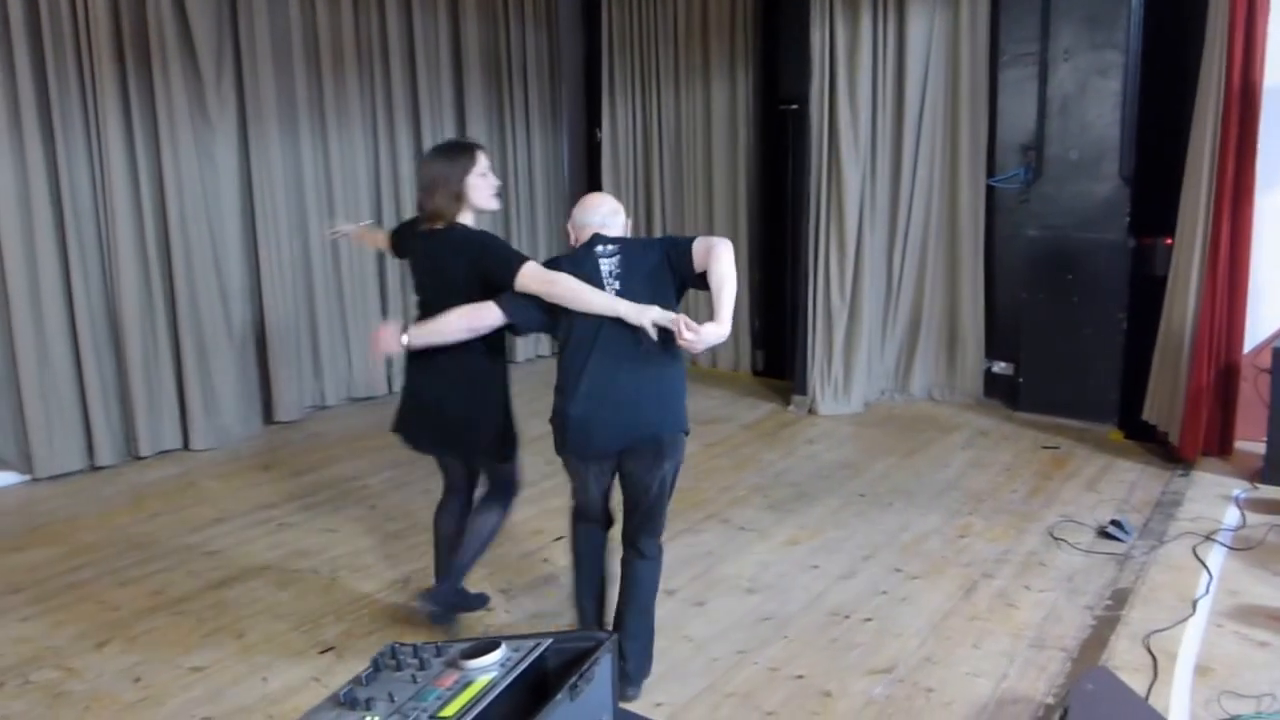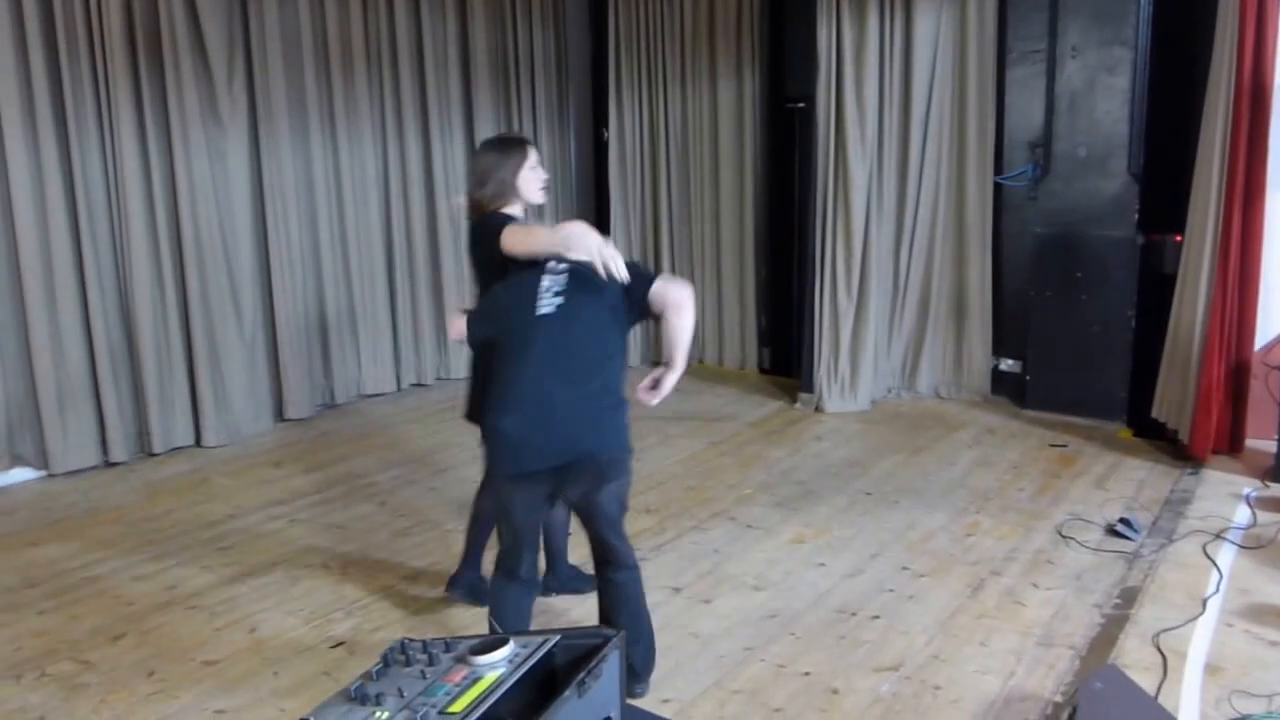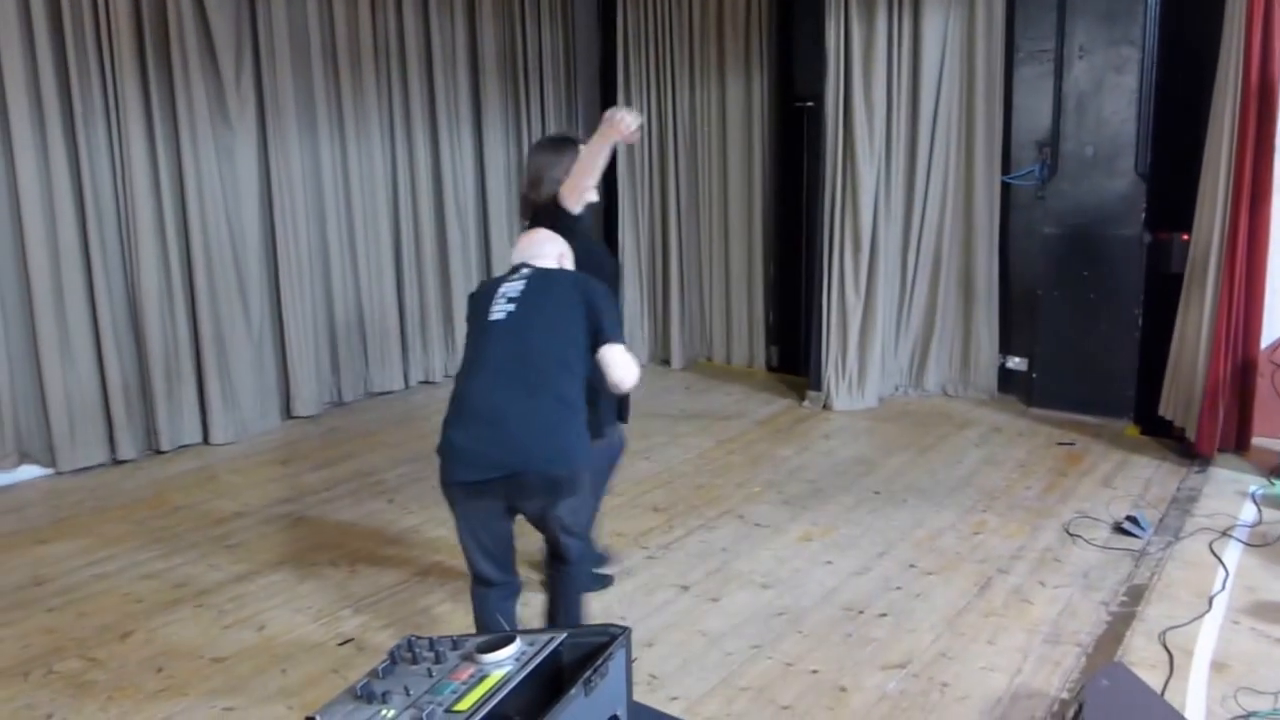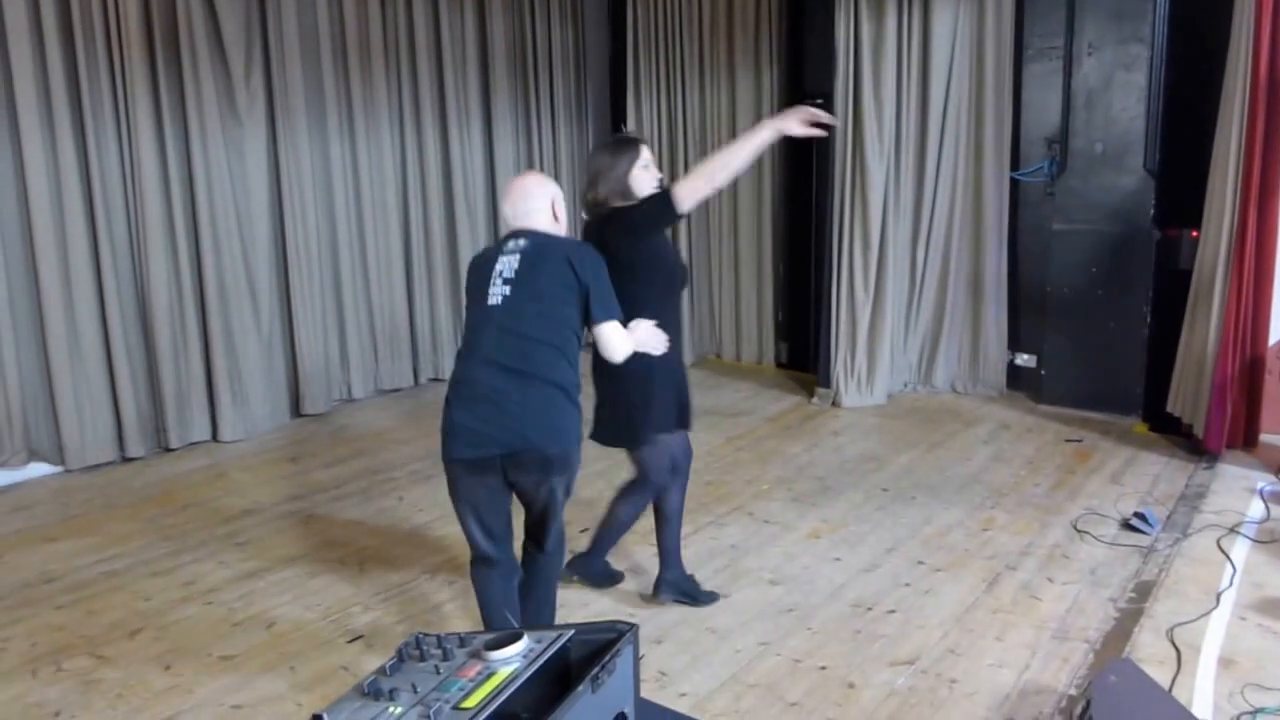
dt=0.3s
person 1, frame 1
left shoulder: (419, 235)
right shoulder: (477, 247)
left elbow: (381, 238)
right elbow: (541, 282)
left wrist: (354, 231)
right wrist: (624, 307)
left hip: (430, 381)
right hip: (471, 385)
left knee: (459, 485)
right knee: (502, 488)
left ankle: (447, 588)
right ankle: (446, 590)
person 1, frame 2
left shoulder: (489, 224)
right shoulder: (503, 228)
right elbow: (522, 240)
right wrist: (576, 240)
left ankle: (468, 574)
right ankle: (556, 570)
person 1, frame 3
left shoulder: (563, 224)
right shoulder: (556, 223)
right elbow: (577, 184)
right wrist: (606, 134)
left knee: (609, 447)
right knee: (592, 461)
person 1, frame 4
left shoulder: (618, 228)
right shoulder: (626, 225)
right elbow: (703, 182)
right wrist: (771, 128)
left hip: (655, 368)
right hip: (638, 372)
left knee: (675, 464)
right knee: (655, 474)
left ankle: (671, 576)
right ankle: (590, 559)
person 2, frame 1
left shoulder: (553, 274)
right shoulder: (656, 254)
left elbow: (480, 317)
right elbow: (718, 247)
left wrist: (408, 336)
right wrist: (720, 321)
left hip: (584, 424)
right hip: (655, 421)
left knee: (590, 521)
right knee: (642, 541)
left ankle: (589, 630)
right ankle: (629, 670)
person 2, frame 2
left shoulder: (513, 288)
right shoulder: (614, 280)
left elbow: (459, 329)
right elbow: (677, 295)
left wrist: (469, 318)
right wrist: (672, 369)
left hip: (520, 445)
right hip: (595, 444)
left knee: (515, 567)
right knee: (614, 555)
right ankle: (634, 670)
person 2, frame 3
left shoulder: (484, 295)
right shoulder: (586, 289)
right elbow: (621, 378)
right wrist: (629, 367)
left hip: (467, 455)
right hip: (552, 455)
left knee: (491, 579)
right knee: (568, 553)
person 2, frame 4
left shoulder: (481, 265)
right shoulder: (579, 257)
right elbow: (614, 350)
right wrist: (638, 336)
left hip: (468, 429)
right hip: (546, 430)
left knee: (490, 556)
right knee: (545, 540)
